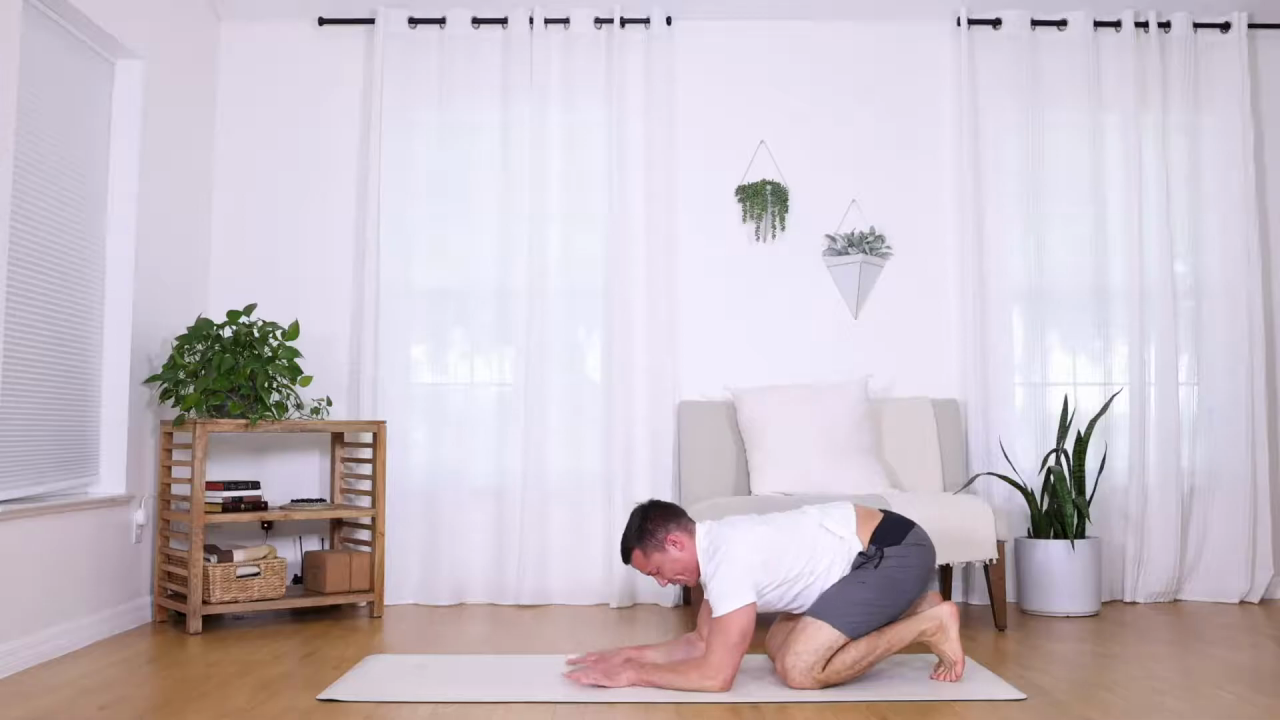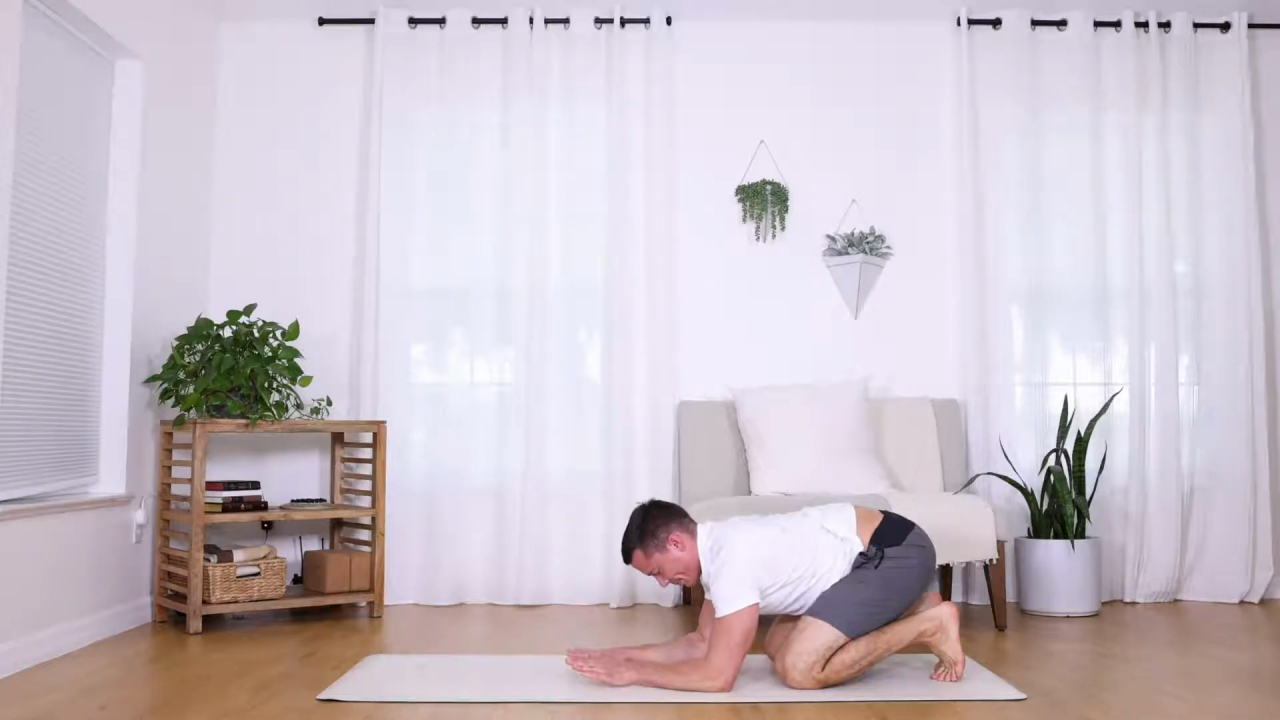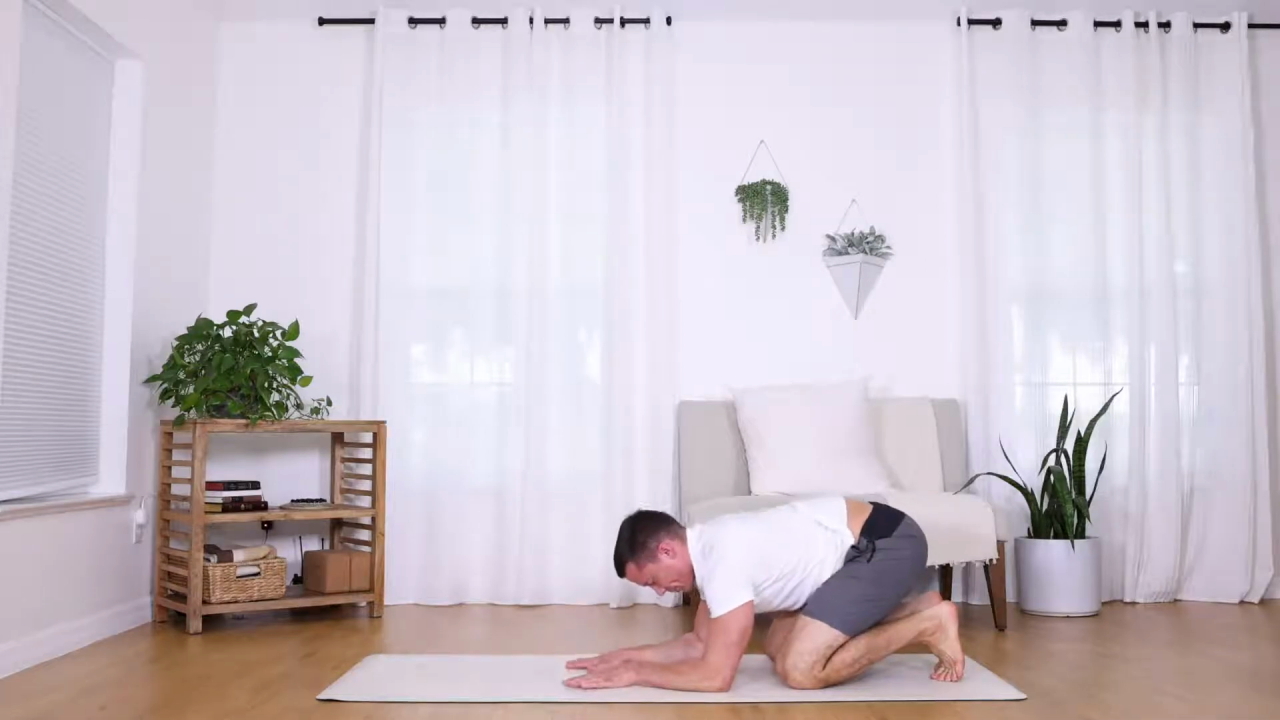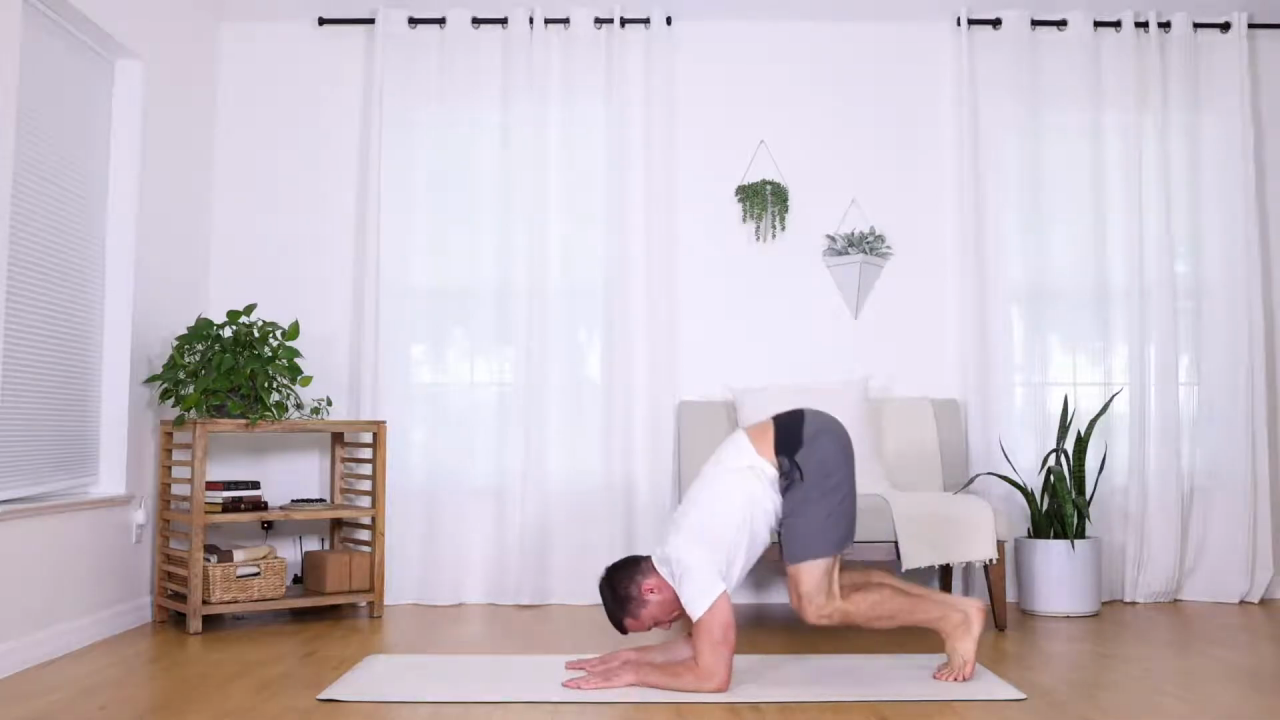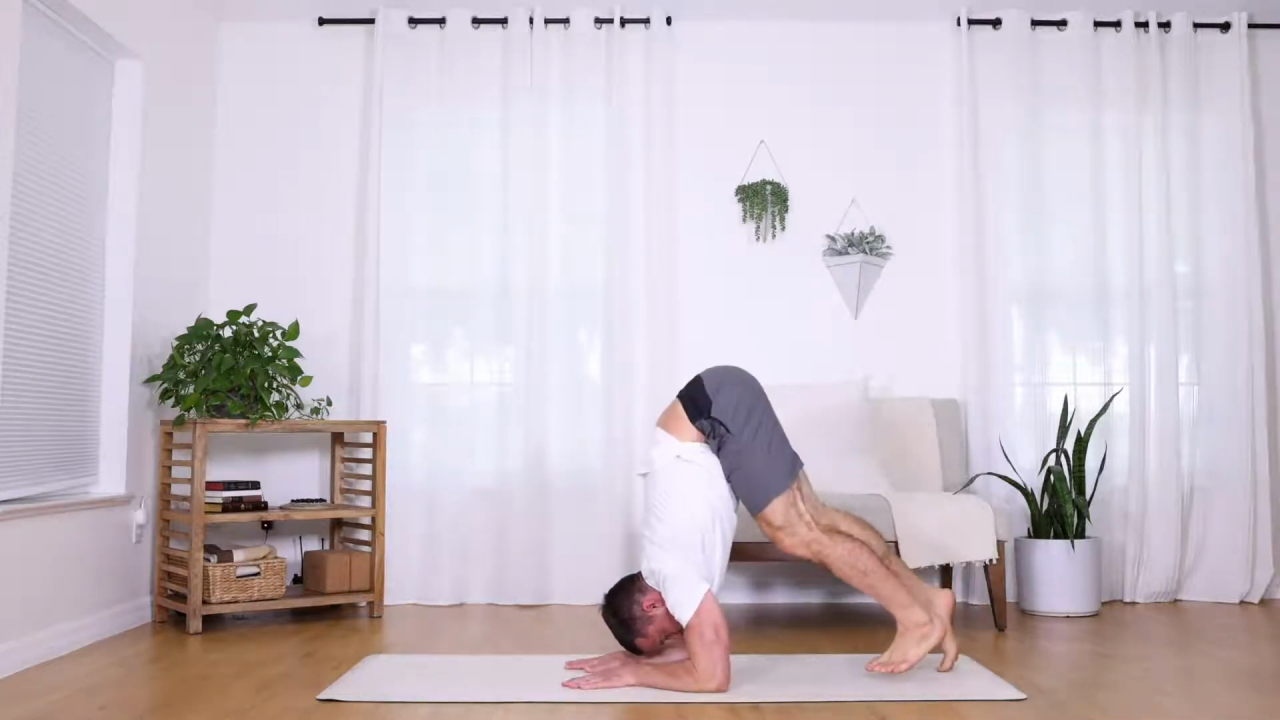
dt=1s
person 1, frame 1
left shoulder: (728, 558)
right shoulder: (715, 544)
left elbow: (716, 675)
right elbow: (703, 642)
left wrist: (633, 674)
right wrist: (626, 654)
left hip: (896, 551)
right hip: (876, 549)
left knee: (799, 669)
right knee: (778, 646)
left ankle: (929, 624)
right ankle: (913, 606)
person 1, frame 2
left shoulder: (731, 560)
right shoulder: (716, 545)
left elbow: (718, 675)
right elbow: (703, 643)
left wrist: (633, 673)
right wrist: (625, 654)
left hip: (896, 552)
right hip: (873, 550)
left knee: (799, 669)
right knee: (778, 647)
left ankle: (929, 625)
right ankle: (912, 607)
person 1, frame 3
left shoulder: (723, 561)
right shoulder: (709, 546)
left elbow: (715, 675)
right elbow: (701, 643)
left wrist: (633, 674)
right wrist: (625, 655)
left hip: (888, 544)
right hip: (866, 544)
left knee: (800, 669)
right knee: (778, 648)
left ankle: (928, 624)
right ankle: (913, 608)
person 1, frame 4
left shoulder: (689, 567)
right shoulder: (681, 558)
left elbow: (713, 676)
right elbow: (704, 643)
left wrist: (634, 674)
right wrist: (631, 656)
left hip: (807, 450)
right hip: (803, 446)
left knee: (817, 605)
right knee: (816, 592)
left ankle: (954, 617)
right ankle: (951, 608)
person 1, frame 5
left shoulder: (674, 575)
left elbow: (712, 677)
right elbow: (699, 641)
left wrist: (633, 673)
right wrist: (629, 657)
right hip: (715, 409)
left knee: (798, 535)
right knee: (813, 519)
left ankle: (916, 619)
right ankle: (926, 598)
